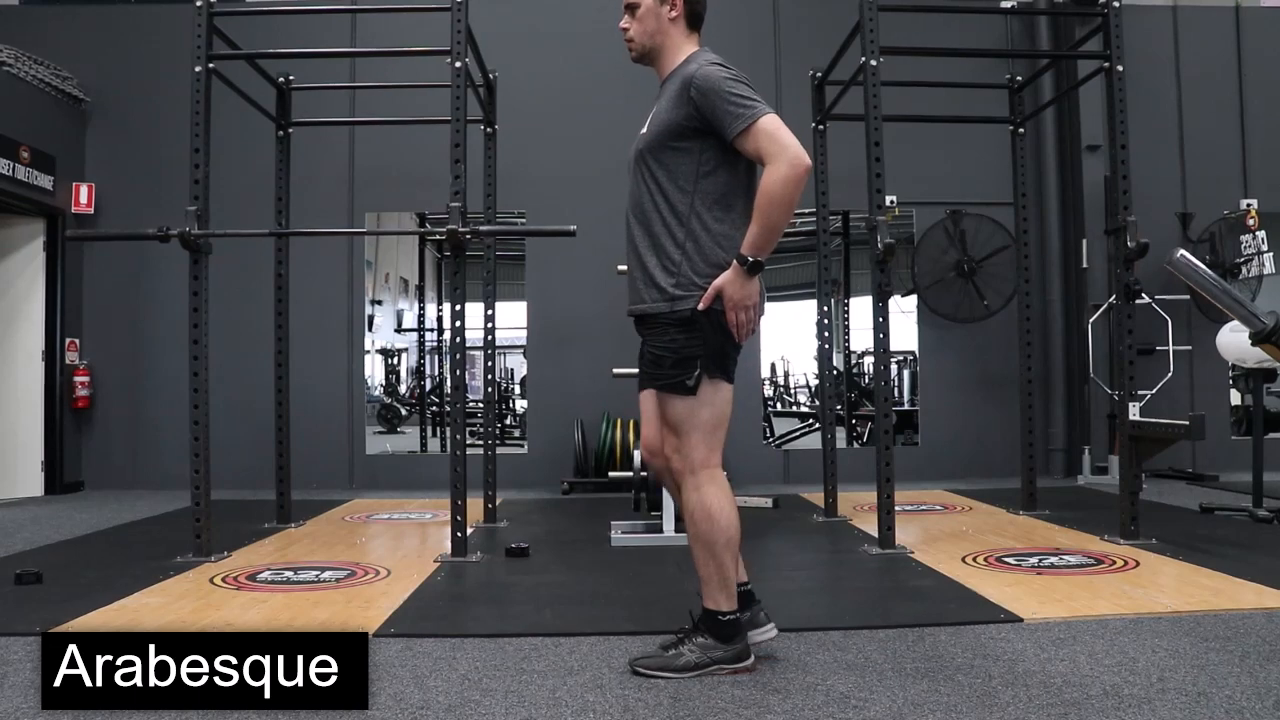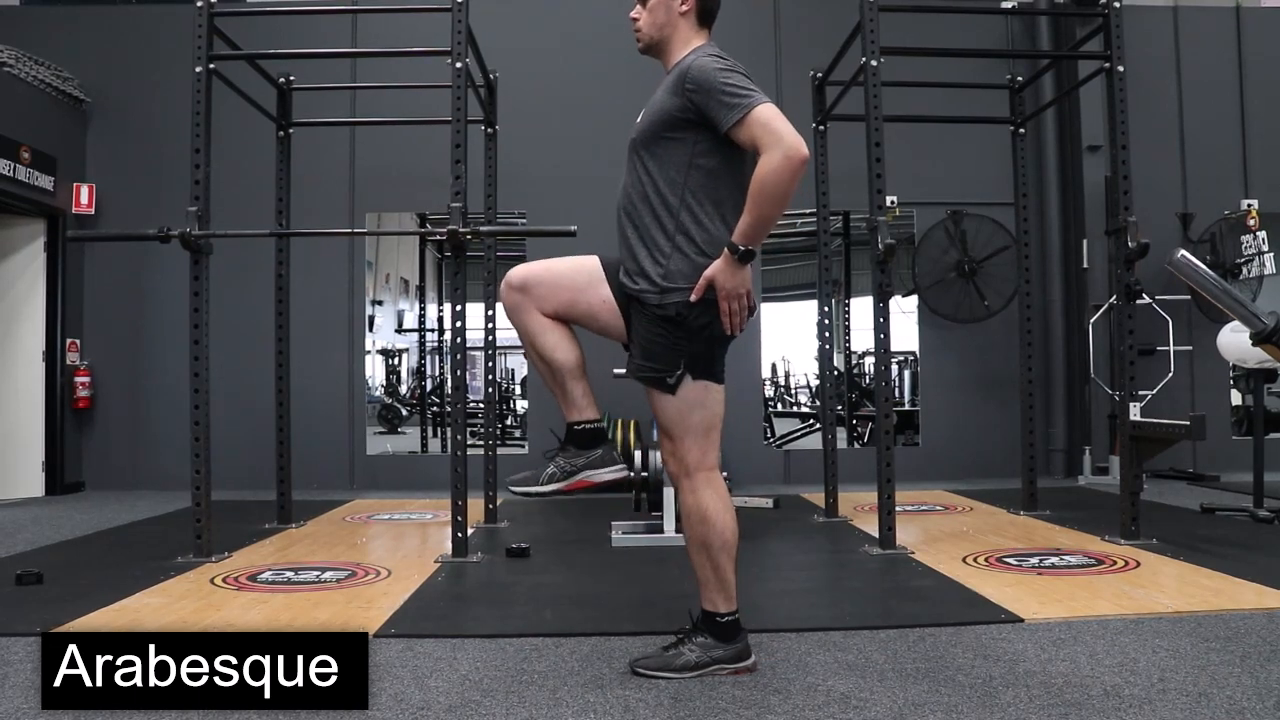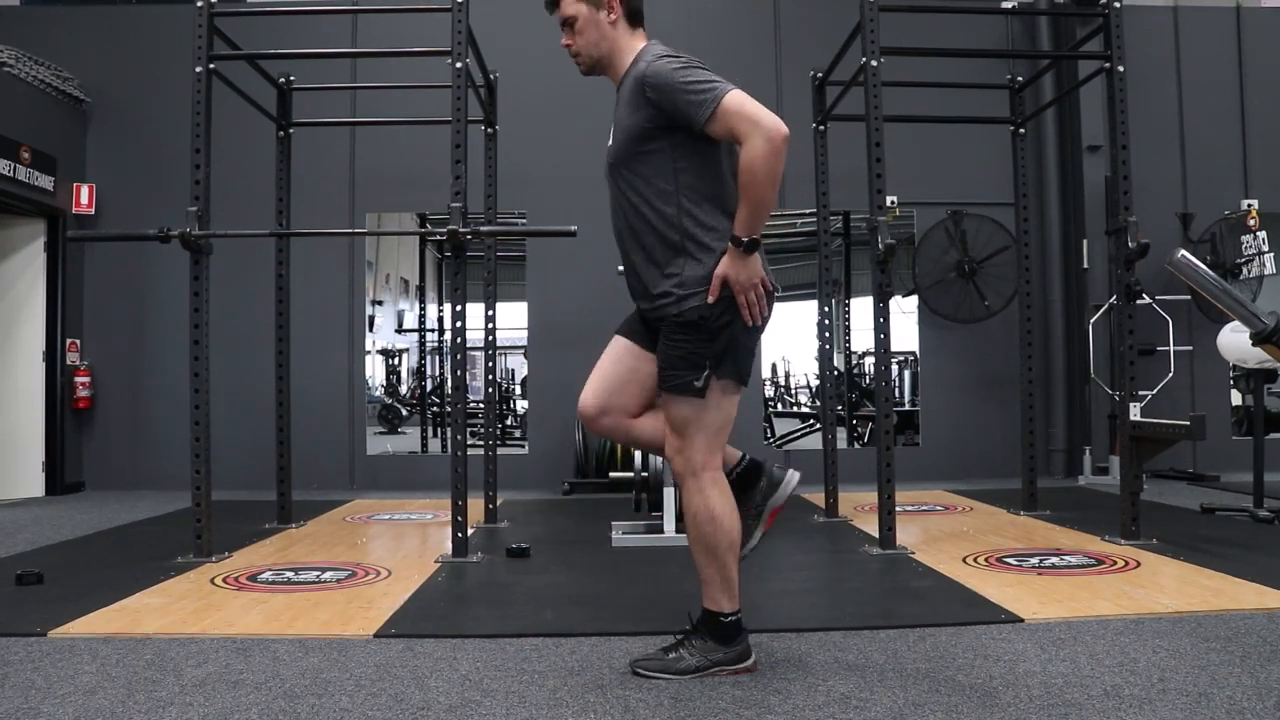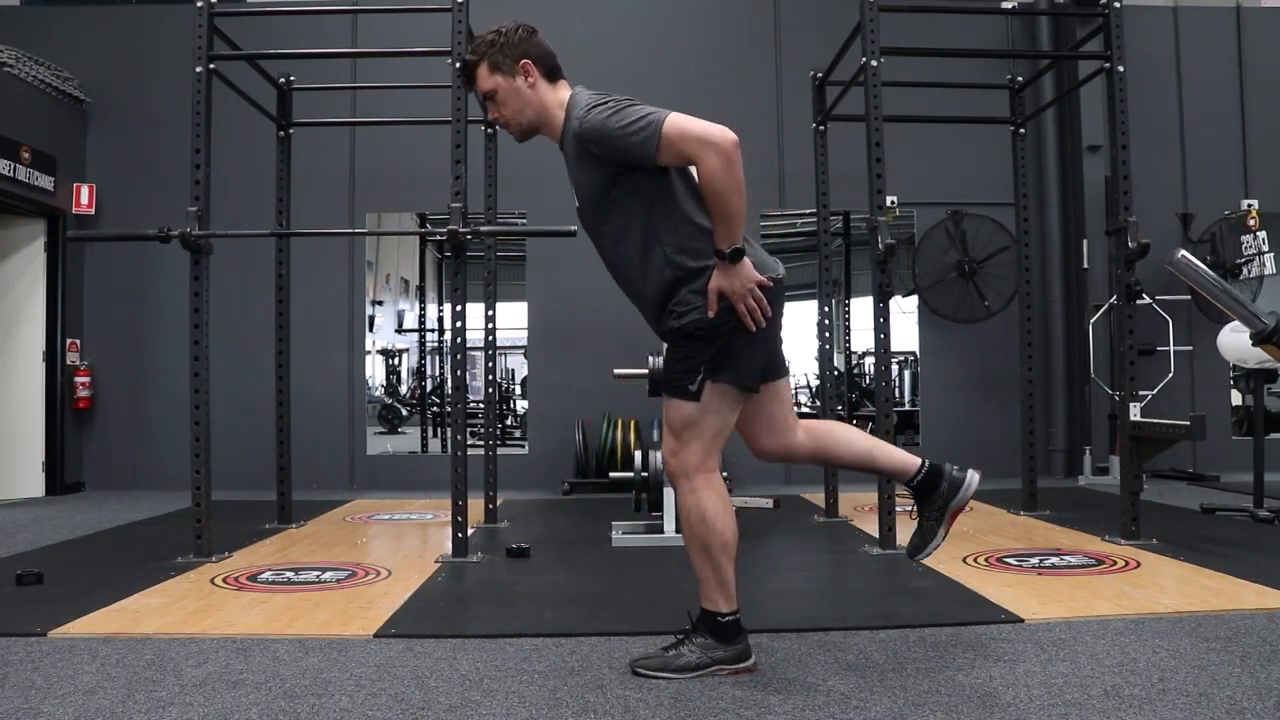
dt=1s
person 1, frame 1
left shoulder: (705, 78)
right shoulder: (673, 92)
left elbow: (789, 161)
left wrist: (745, 266)
left hip: (697, 304)
right hip: (669, 304)
left knee: (694, 463)
right knee: (665, 454)
left ankle: (721, 631)
right ankle: (739, 602)
person 1, frame 2
left shoulder: (704, 71)
right shoulder: (682, 83)
left elbow: (787, 152)
left wrist: (737, 255)
left hip: (686, 292)
right hip: (650, 283)
left knee: (691, 466)
right knee: (523, 287)
left ankle: (723, 634)
right ankle: (588, 442)
person 1, frame 3
left shoulder: (660, 73)
right shoulder: (635, 89)
left elbow: (766, 134)
left wrist: (742, 248)
left hip: (707, 293)
right hip: (672, 296)
left knee: (693, 462)
right knee: (603, 411)
left ankle: (723, 637)
right ankle: (750, 479)
person 1, frame 4
left shoulder: (594, 120)
right shoulder: (584, 134)
left elbow: (716, 144)
right elbow: (686, 169)
left wrist: (730, 257)
left hip: (717, 299)
right hip: (718, 300)
left knee: (689, 463)
right knee: (779, 439)
left ankle: (722, 635)
right ankle: (933, 479)
